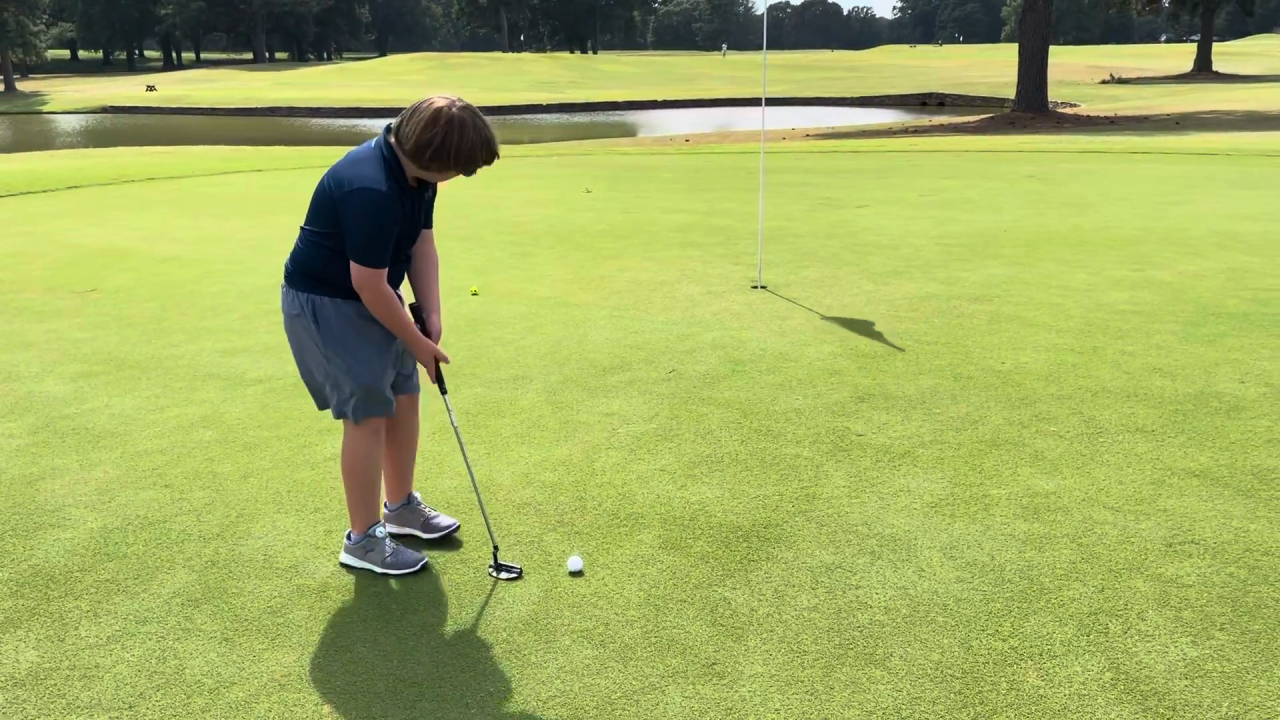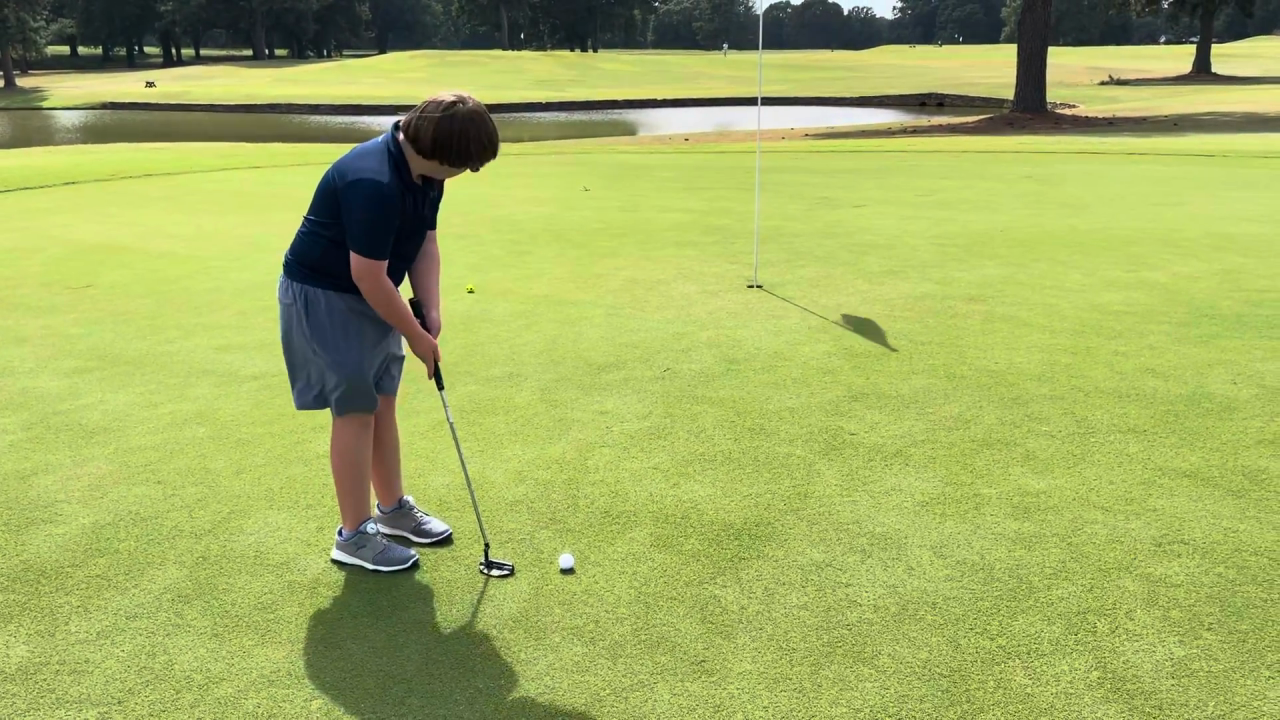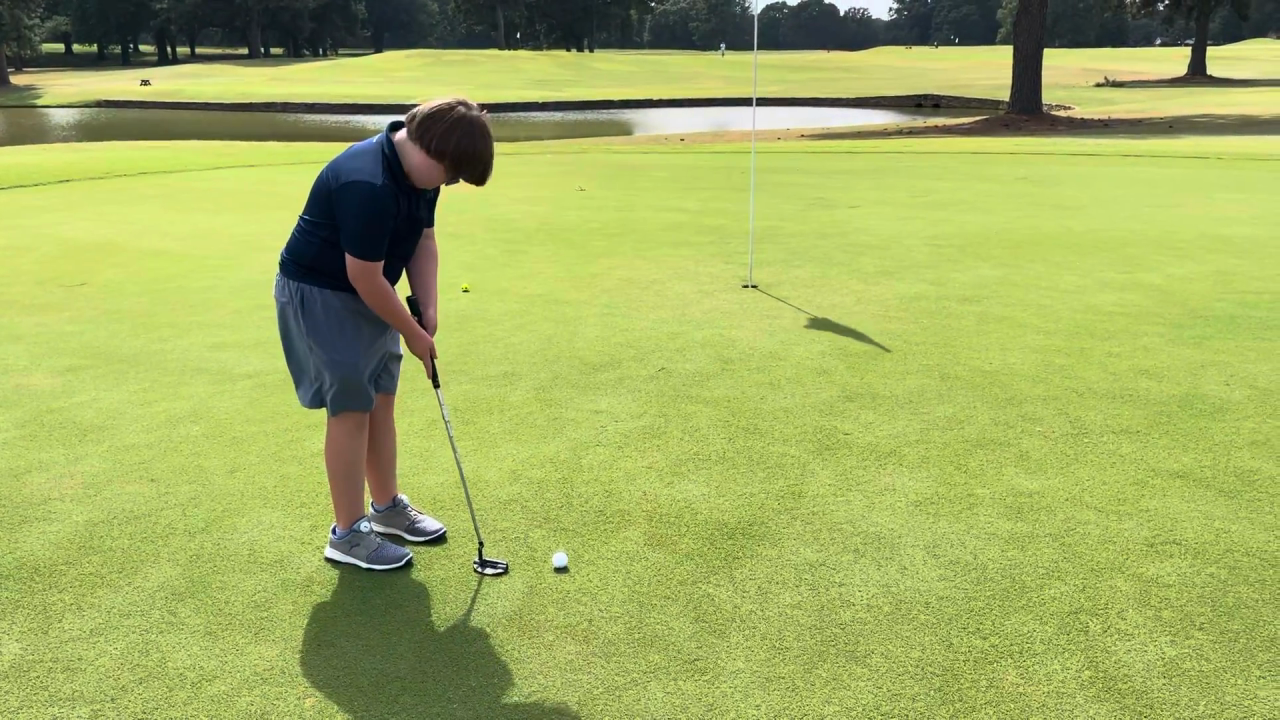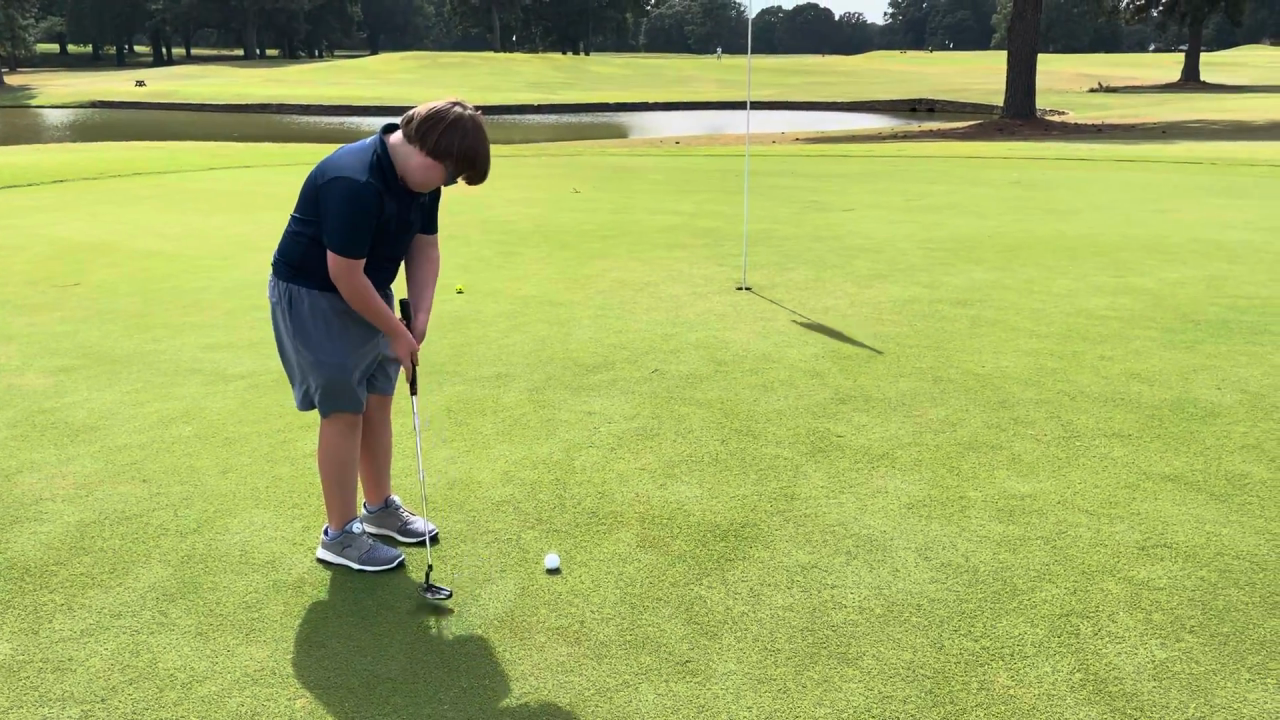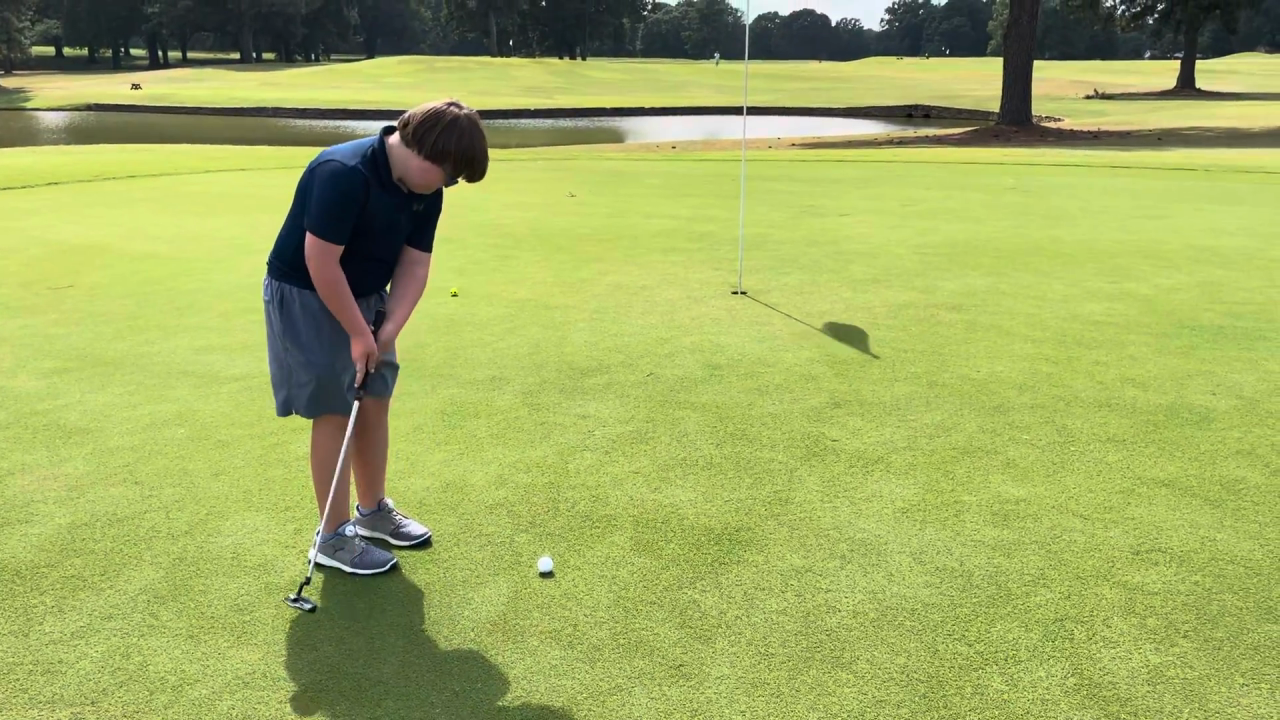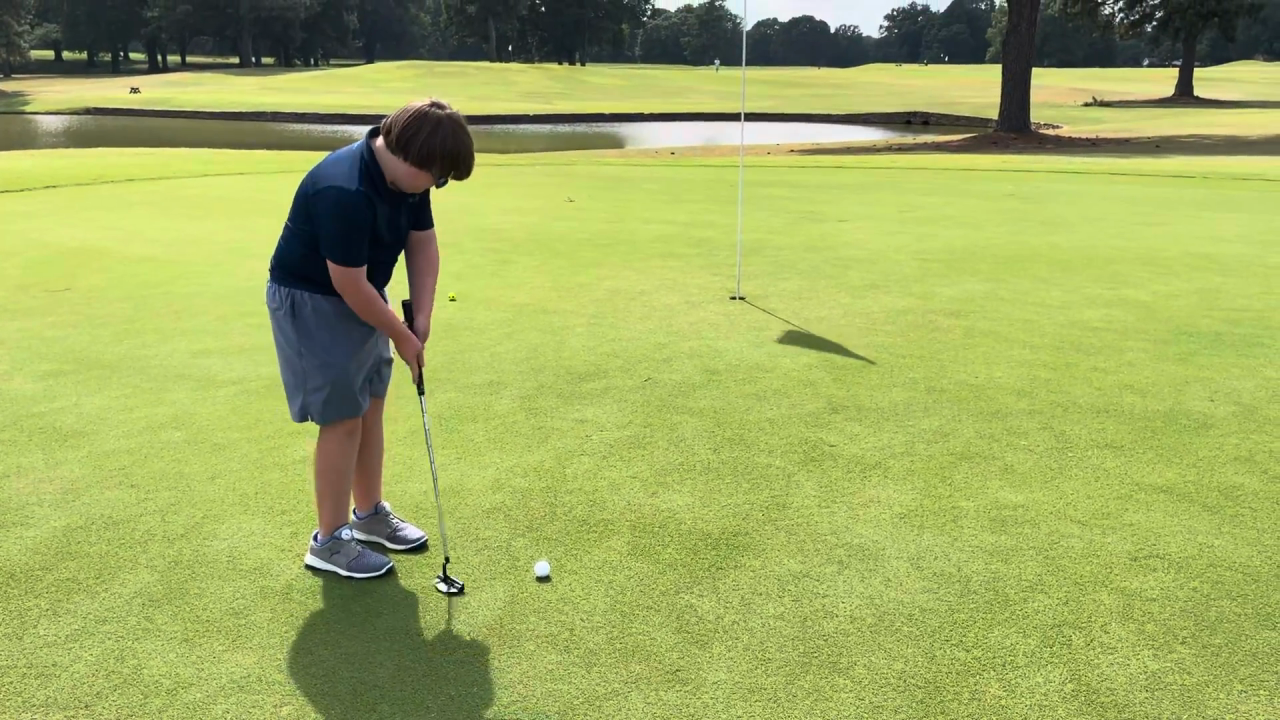
dt=0.3s
person 1, frame 1
left shoulder: (416, 172)
right shoulder: (370, 192)
left elbow: (422, 242)
right elbow: (370, 285)
left wrist: (432, 315)
right wrist: (416, 343)
left hip: (370, 297)
right hip: (324, 301)
left knee: (403, 398)
right knee: (369, 413)
left ankle: (402, 504)
right ankle: (362, 538)
person 1, frame 2
left shoulder: (424, 173)
right shoulder: (373, 184)
left elbow: (425, 242)
right elbow: (369, 277)
left wrist: (431, 311)
right wrist: (415, 335)
left hip: (369, 295)
right hip: (323, 295)
left knee: (382, 403)
right knee: (355, 410)
left ankle: (393, 508)
right ankle: (354, 535)
person 1, frame 3
left shoulder: (419, 171)
right shoulder: (367, 185)
left elbow: (423, 239)
right elbow: (365, 277)
left wrist: (429, 309)
right wrist: (412, 333)
left hip: (367, 292)
right hip: (319, 294)
left knee: (381, 401)
right knee: (351, 409)
left ankle: (387, 506)
right ankle: (348, 532)
person 1, frame 4
left shoulder: (421, 180)
right shoulder: (354, 183)
left elbow: (424, 245)
right elbow: (344, 273)
left wrist: (419, 317)
right wrist: (396, 332)
left hip: (367, 293)
right hip: (313, 295)
left knee: (378, 401)
right knee: (343, 410)
left ankle: (379, 508)
right ankle: (340, 534)
person 1, frame 5
left shoulder: (424, 189)
right shoulder: (343, 174)
left elbow: (414, 263)
right elbow: (321, 263)
left wrist: (389, 330)
right wrist: (357, 333)
left hip: (366, 296)
right hip: (305, 298)
left knee: (374, 403)
right knee: (335, 413)
left ankle: (373, 510)
right ankle: (333, 537)
person 1, frame 6
left shoulder: (403, 178)
right shoulder: (345, 193)
left elbow: (423, 243)
right elbow: (348, 283)
left wrist: (422, 317)
right wrist: (400, 333)
left hip: (355, 297)
right hip: (310, 301)
left knee: (370, 406)
right knee: (342, 415)
left ankle: (369, 514)
right ankle: (329, 540)
